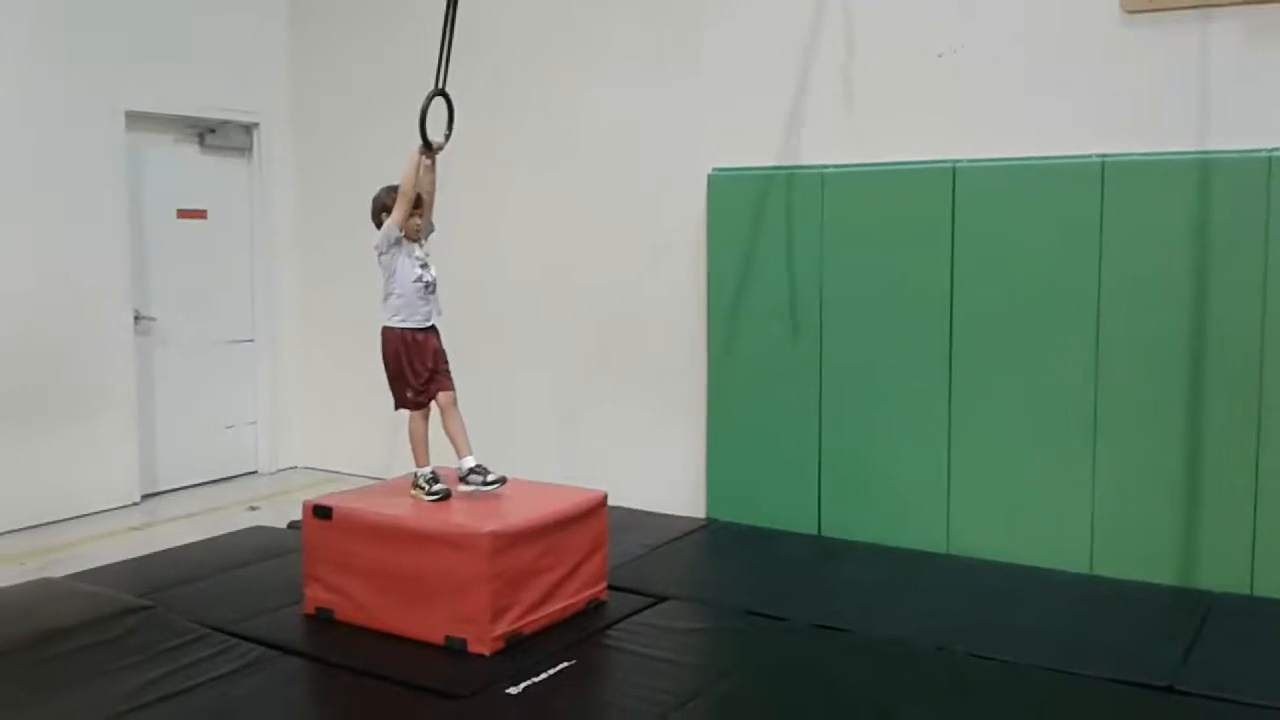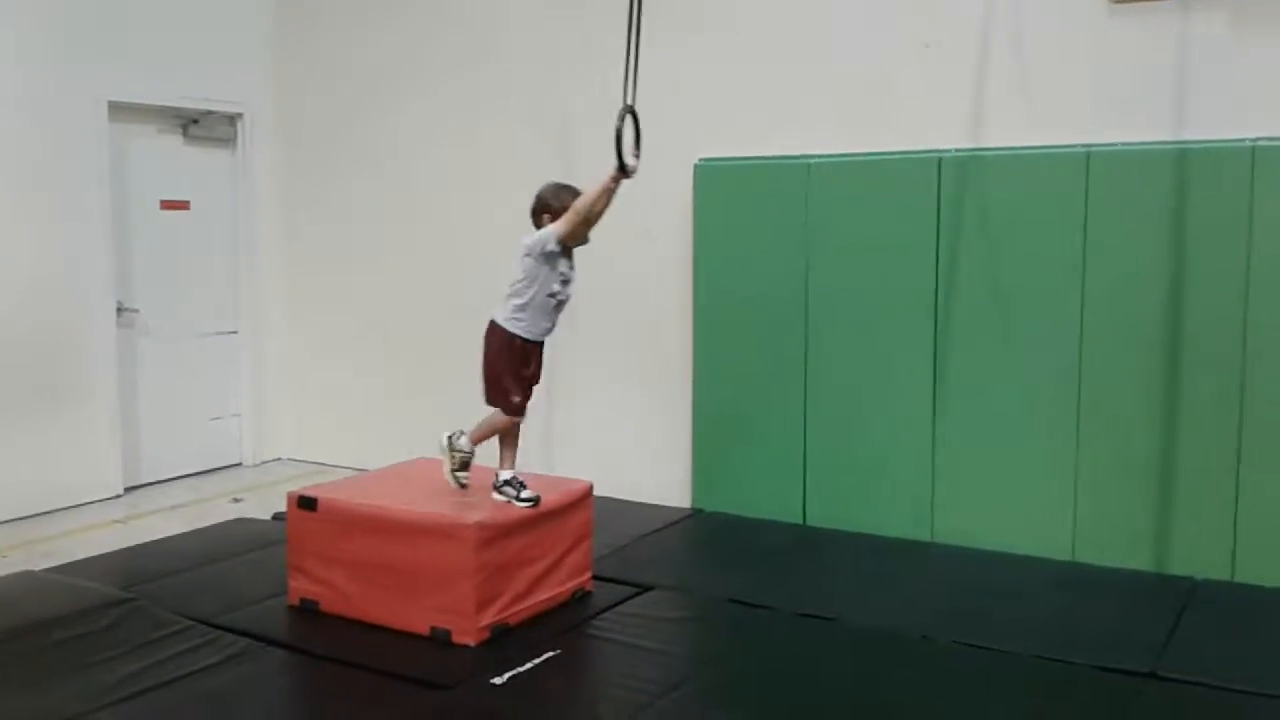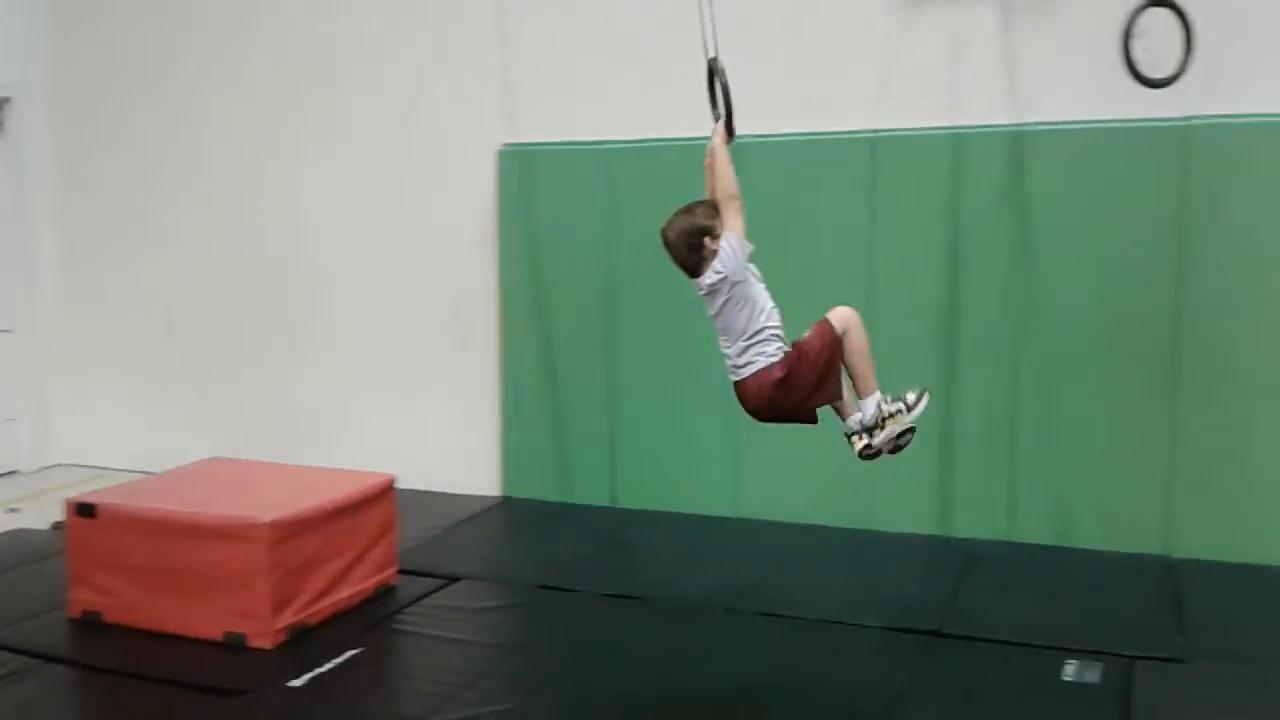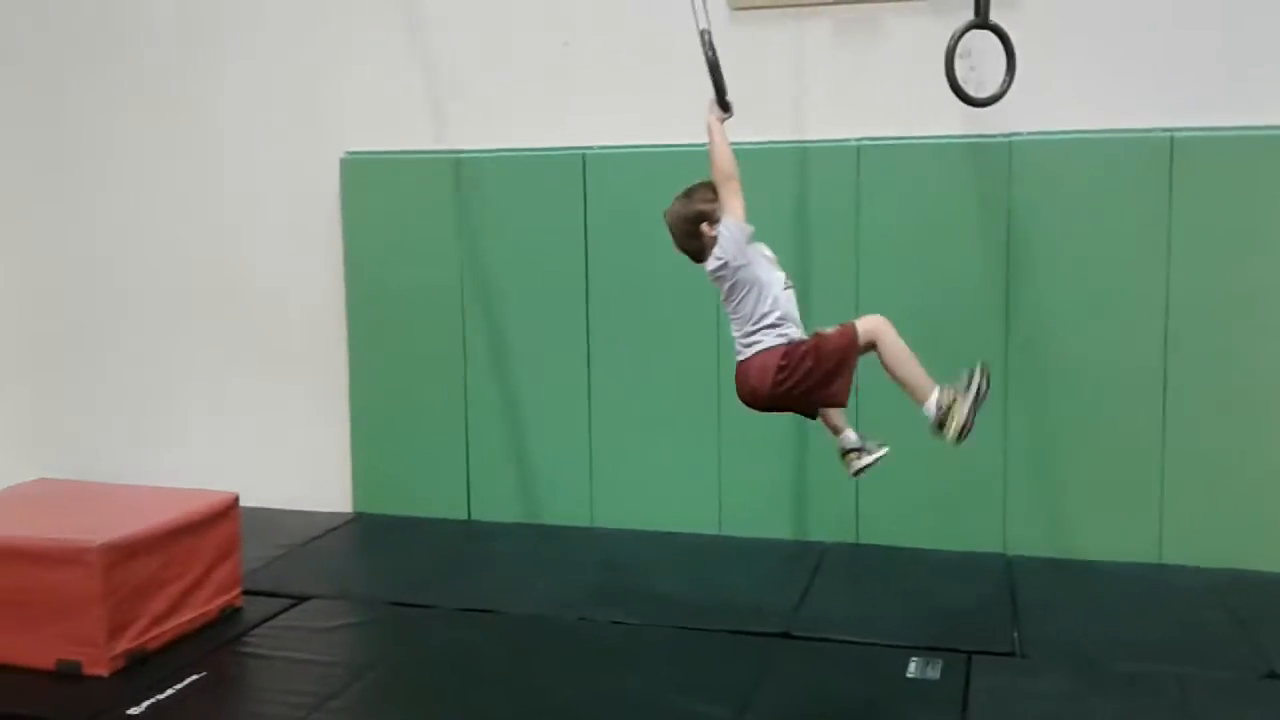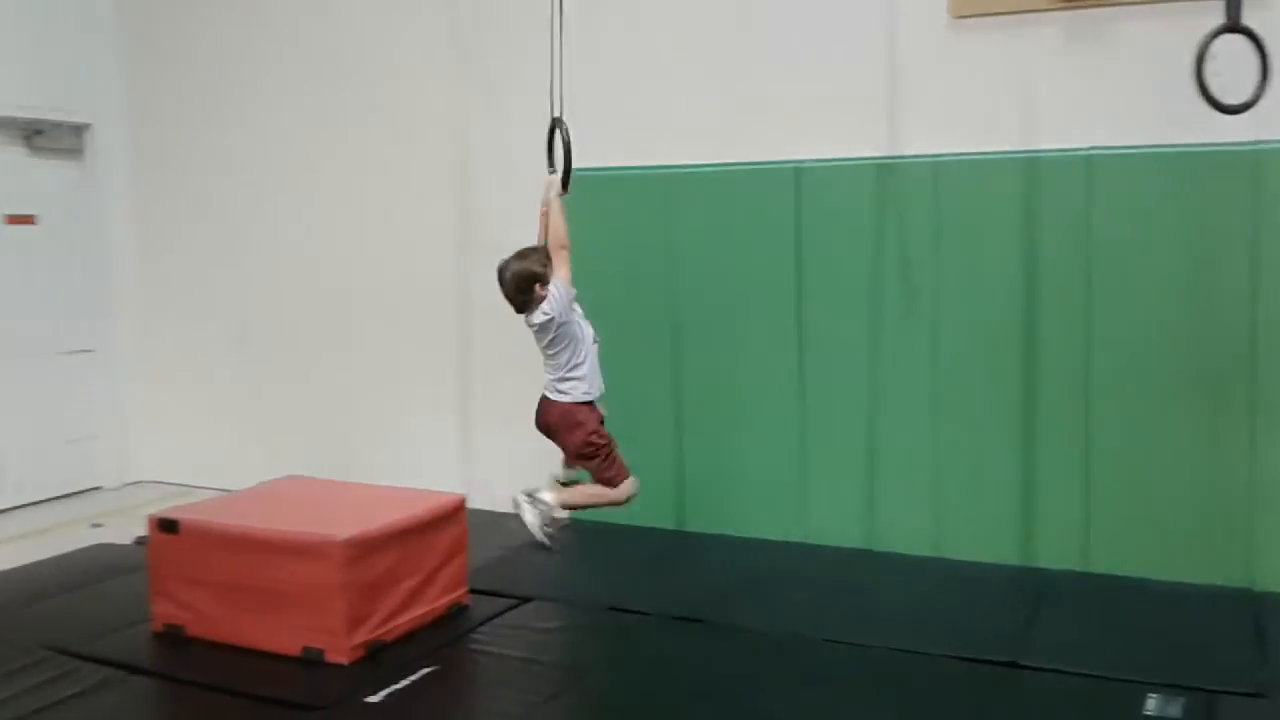
dt=1s
person 1, frame 1
left shoulder: (419, 241)
right shoulder: (388, 244)
left elbow: (426, 197)
right elbow: (404, 196)
left wrist: (430, 160)
right wrist: (417, 154)
left hip: (428, 333)
right hip: (401, 335)
left knee: (448, 400)
right knee: (419, 406)
left ankle: (469, 468)
right ankle: (423, 476)
person 1, frame 2
left shoulder: (565, 250)
right shoulder: (538, 245)
left elbow: (591, 216)
right elbow: (576, 213)
left wrist: (614, 183)
right wrist: (608, 181)
left hip: (533, 341)
right hip: (507, 336)
left knee: (516, 411)
right knee: (510, 413)
left ankle: (506, 478)
right ankle: (460, 443)
person 1, frame 3
left shoulder: (708, 277)
right shoulder: (726, 270)
left elbow: (717, 207)
right elbow: (731, 202)
left wrist: (712, 157)
right wrist: (718, 147)
left hip: (754, 388)
right hip: (773, 383)
left knee: (832, 348)
right knee: (844, 318)
left ankle: (860, 426)
right ankle: (873, 412)
person 1, frame 4
left shoulder: (719, 257)
right shoulder: (729, 252)
left elbow: (723, 187)
right elbow: (730, 181)
left wrist: (716, 128)
right wrist: (714, 127)
left hip: (753, 378)
right hip: (775, 369)
left knee: (820, 356)
right knee: (876, 326)
left ankle: (852, 447)
right ankle: (941, 407)
person 1, frame 5
left shoulder: (541, 313)
right shoulder: (554, 312)
left elbow: (550, 253)
right elbow: (561, 251)
left wrist: (549, 202)
right wrist: (553, 199)
left hip: (556, 407)
right hip: (571, 413)
left knee: (585, 425)
right knee: (622, 489)
left ankle: (560, 486)
right ankle: (544, 502)
